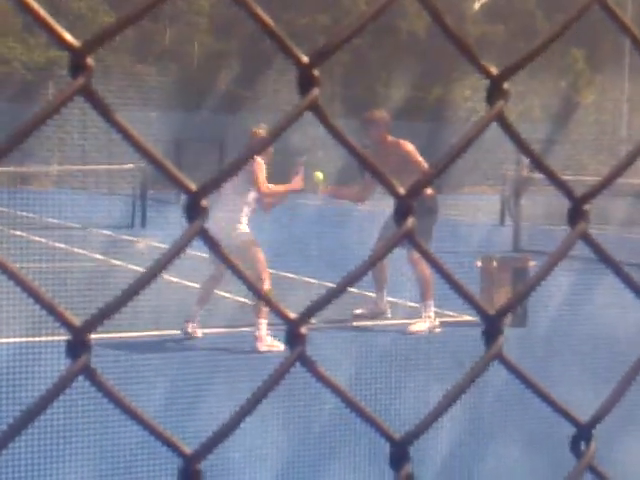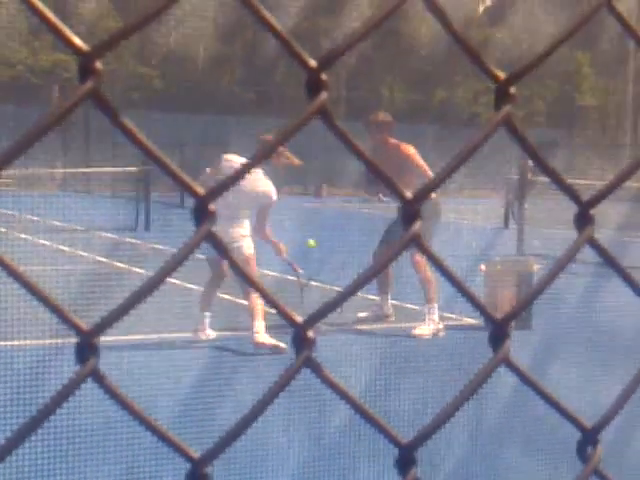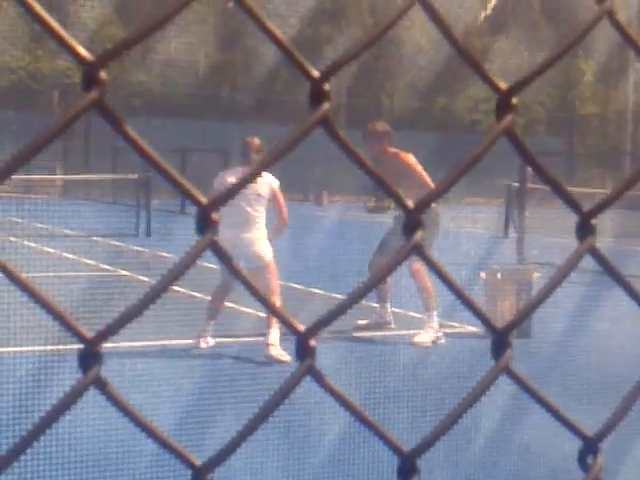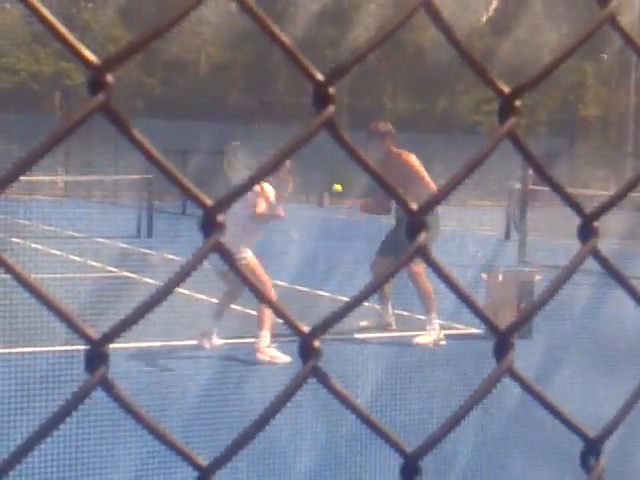
dt=0.4s
person 1, frame 1
left shoulder: (402, 147)
right shoulder: (375, 157)
left elbow: (427, 174)
right elbow: (363, 194)
left wrist: (404, 188)
right wrist: (330, 191)
left hip: (423, 204)
left knee: (415, 255)
left ankle: (429, 316)
right ankle: (380, 305)
person 1, frame 2
left shoulder: (403, 151)
right shoulder: (378, 157)
left elbow: (429, 180)
right elbow: (371, 187)
left wrist: (408, 192)
right wrist: (378, 188)
left hip: (425, 207)
left knee: (417, 258)
right knee: (380, 255)
left ankle: (433, 319)
right ankle: (384, 307)
person 1, frame 3
left shoulder: (403, 159)
right shoulder: (379, 167)
left elbow: (430, 189)
left wrist: (406, 200)
left hip: (424, 217)
right hip: (404, 219)
left knee: (415, 266)
right knee: (376, 264)
left ankle: (433, 326)
right ankle: (384, 315)
person 1, frame 4
left shoulder: (405, 159)
right shoulder: (383, 167)
left elbow: (432, 191)
right elbow: (382, 207)
left wrist: (405, 199)
right wrist: (361, 205)
left hip: (423, 218)
right hip: (404, 220)
left knee: (415, 269)
right knee: (378, 266)
left ankle: (434, 328)
right ankle: (386, 317)
person 2, frame 1
left shoulder: (247, 166)
right shoulder: (257, 162)
left elbow: (264, 203)
right elbow: (263, 190)
left wrist: (287, 189)
right wrist: (292, 187)
left hip: (214, 227)
right hip: (232, 228)
left knee: (217, 275)
right knee: (263, 280)
left ankle: (192, 322)
right ankle: (263, 336)
person 2, frame 2
left shoulder: (229, 160)
right shoulder: (268, 188)
left elbow: (204, 182)
right elbow: (261, 231)
right wrist: (276, 245)
left hip: (210, 231)
right hip: (236, 237)
left knee: (217, 277)
right knee: (252, 289)
left ankle: (204, 327)
right ankle: (259, 332)
person 2, frame 3
left shoulder: (222, 178)
right shoulder: (269, 181)
left elbow: (215, 212)
right elbow: (283, 220)
right wrist: (274, 233)
left hip: (228, 241)
right hip: (255, 244)
left knee: (224, 286)
right knee: (273, 293)
left ankle: (206, 335)
right ankle: (273, 344)
person 2, frame 4
right shoulder: (264, 190)
right elbow: (258, 215)
right wrist: (273, 213)
right hip: (238, 249)
left knee: (236, 289)
right knee: (268, 295)
left ankle: (209, 335)
right ankle: (264, 347)
